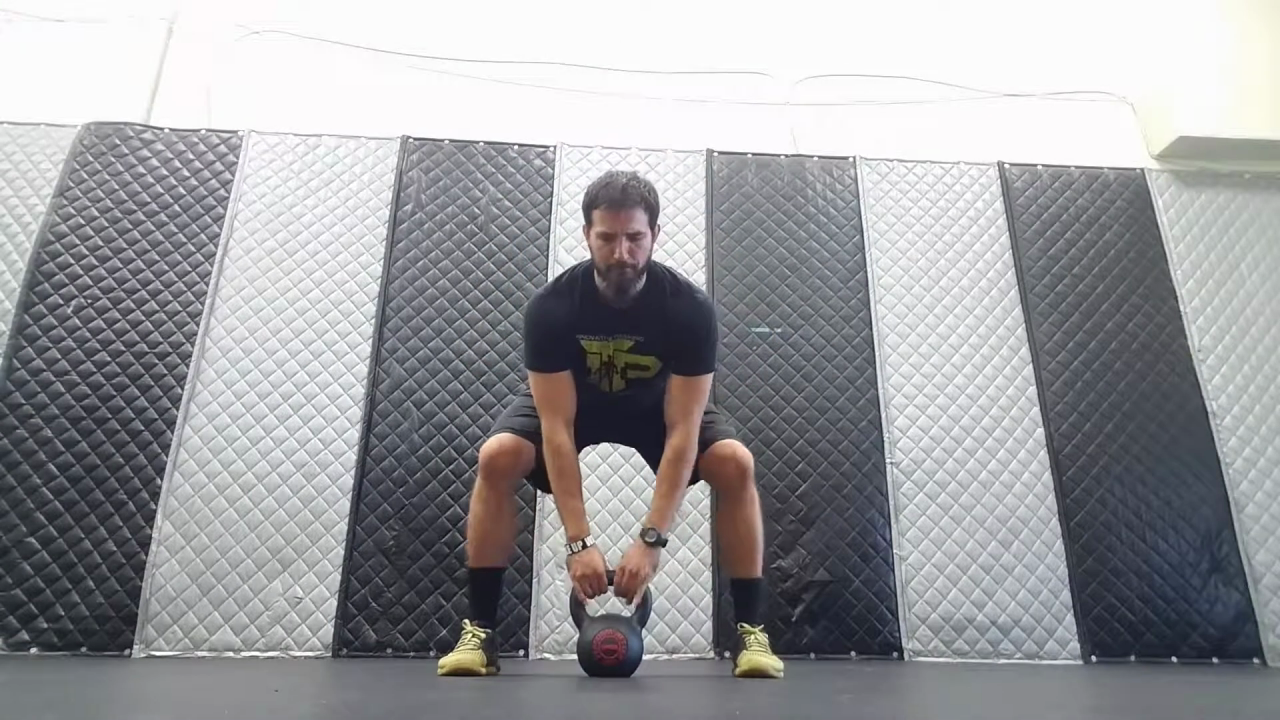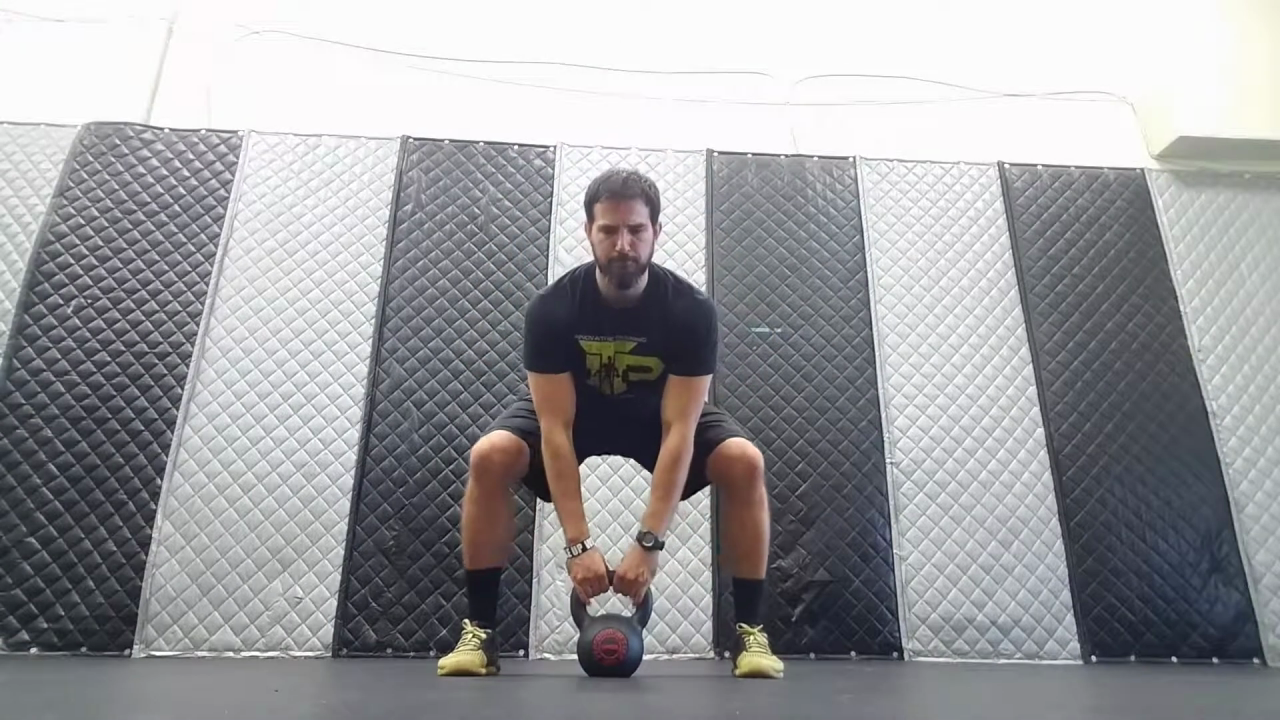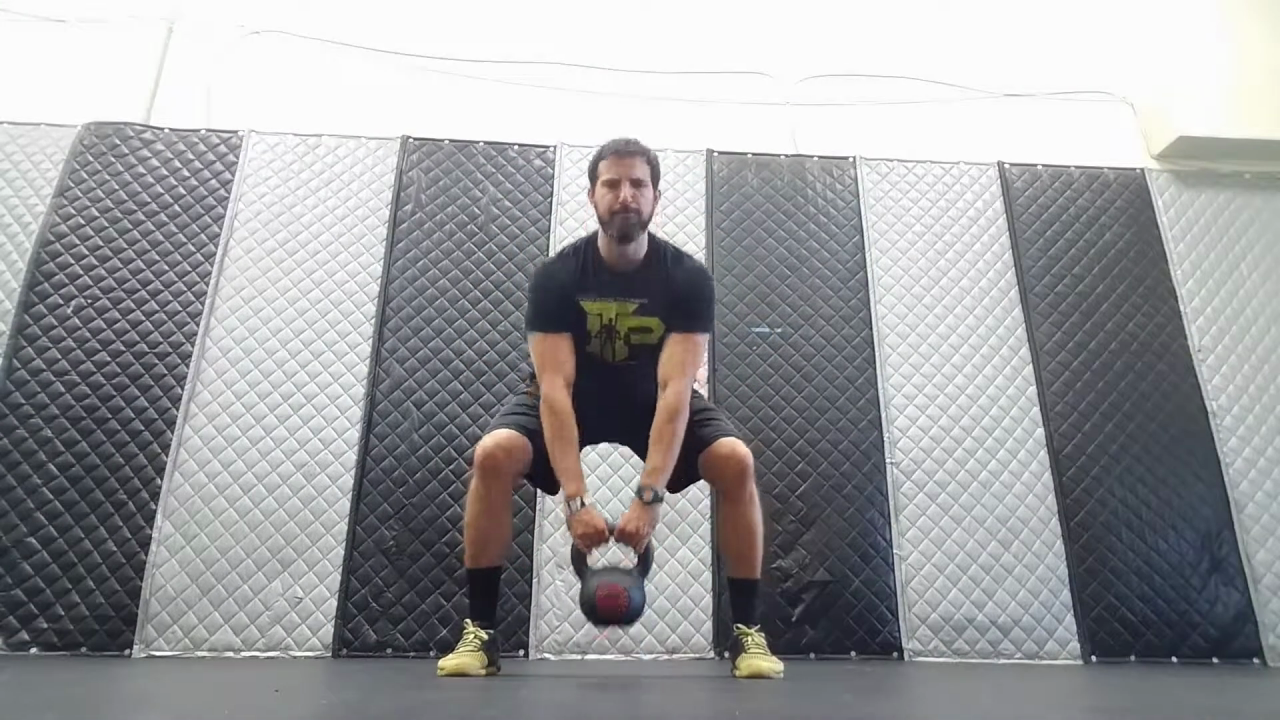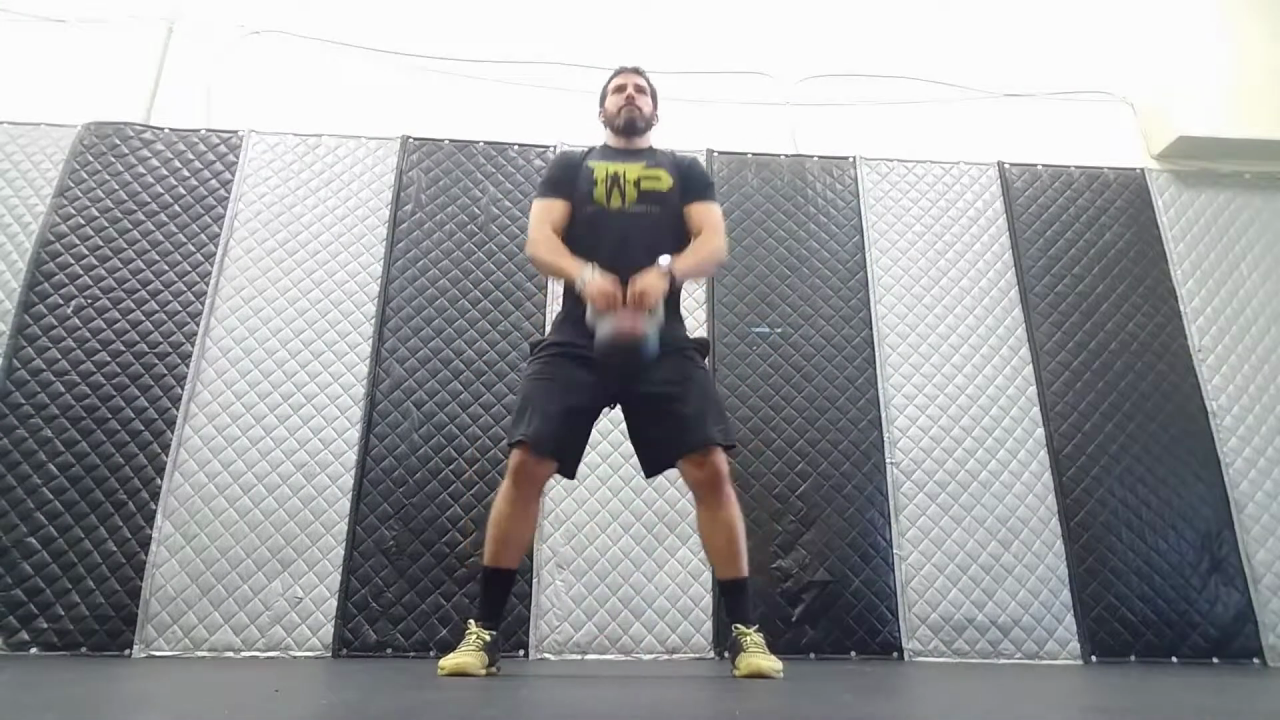
dt=0.3s
person 1, frame 1
left shoulder: (690, 309)
right shoulder: (550, 307)
left elbow: (682, 431)
right elbow: (557, 429)
left wrist: (650, 540)
right wrist: (579, 542)
left hip: (656, 404)
right hip: (569, 401)
left knee: (735, 463)
right knee: (498, 457)
left ankle: (750, 631)
right ankle: (479, 632)
person 1, frame 2
left shoulder: (691, 311)
right shoulder: (551, 309)
left elbow: (678, 432)
right elbow: (557, 432)
left wrist: (649, 542)
right wrist: (577, 544)
left hip: (656, 414)
right hip: (571, 410)
left knee: (744, 462)
right knee: (489, 457)
left ankle: (749, 631)
right ankle: (479, 631)
person 1, frame 3
left shoulder: (688, 278)
right shoulder: (556, 277)
left elbow: (675, 391)
right elbow: (555, 390)
left wrist: (648, 498)
right wrist: (576, 501)
left hip: (653, 397)
right hip: (575, 392)
left knee: (735, 462)
right knee: (494, 455)
left ankle: (747, 633)
right ankle: (480, 632)
person 1, frame 4
left shoulder: (682, 170)
right shoulder: (571, 167)
left elbow: (714, 245)
right elbow: (538, 242)
left wrist: (666, 272)
right wrist: (583, 275)
left hip: (662, 343)
right hip: (576, 343)
left knee: (712, 472)
right knee: (525, 466)
left ankle: (744, 632)
right ankle: (482, 632)
